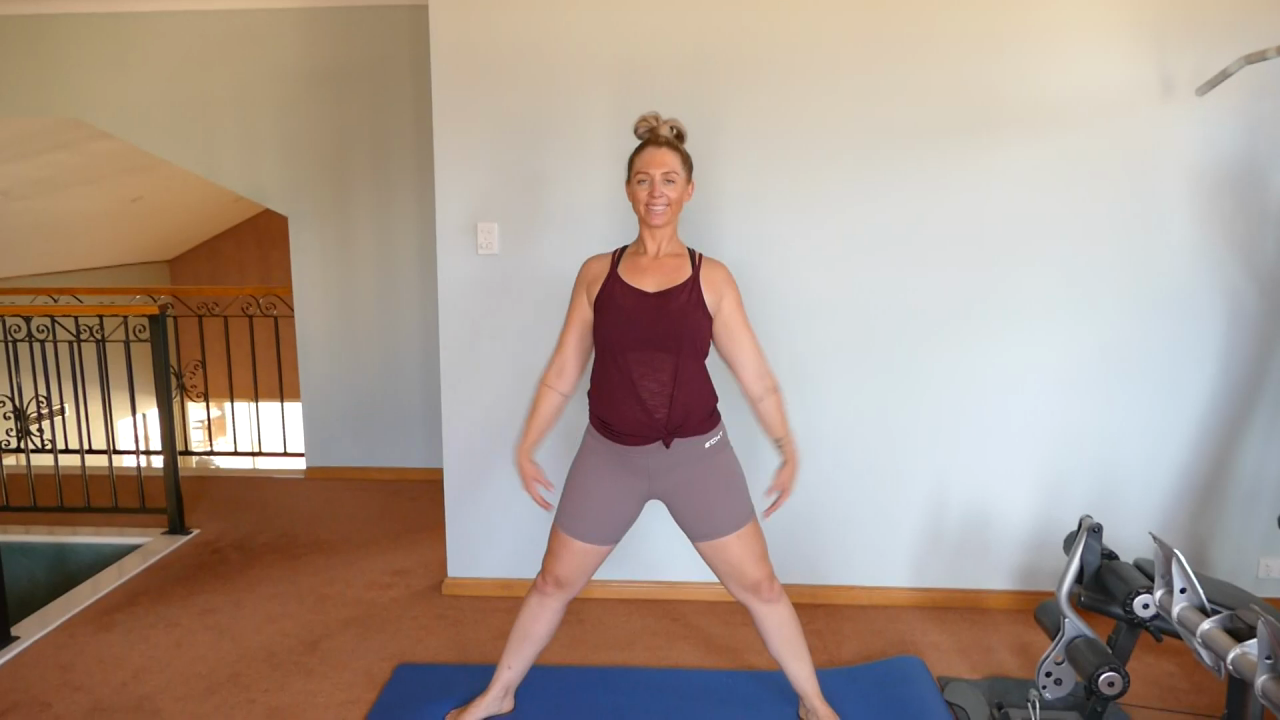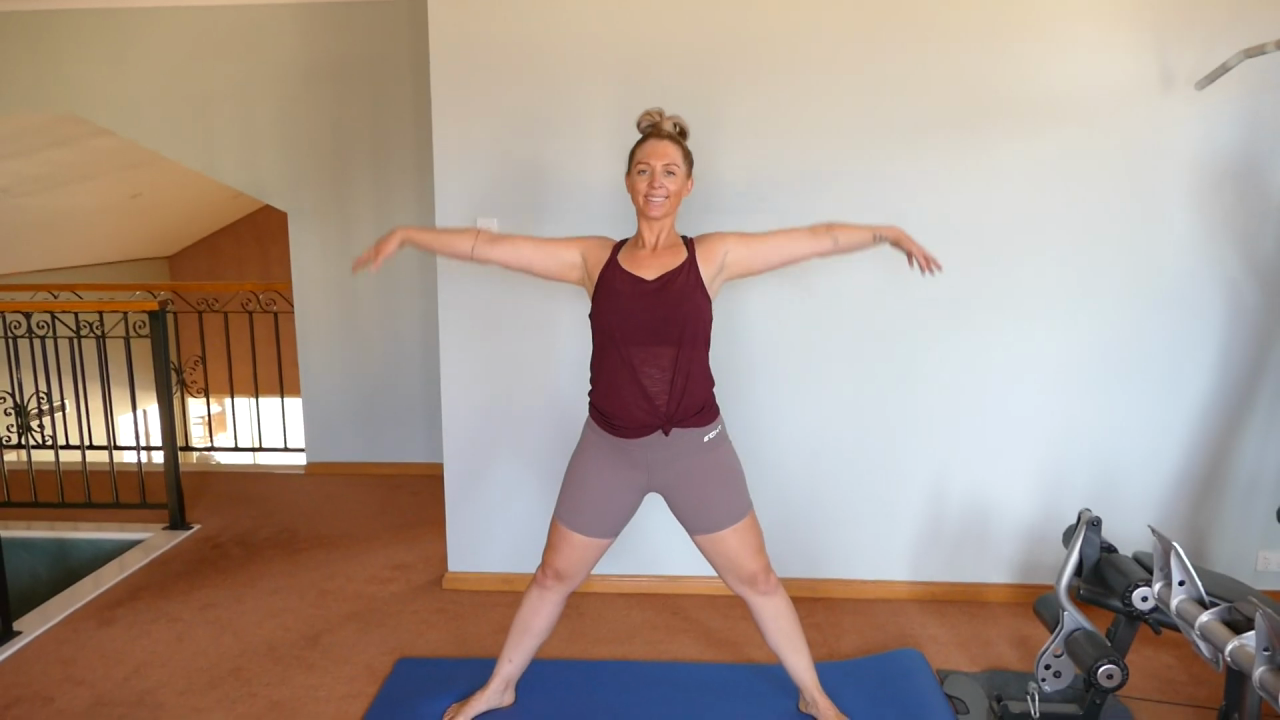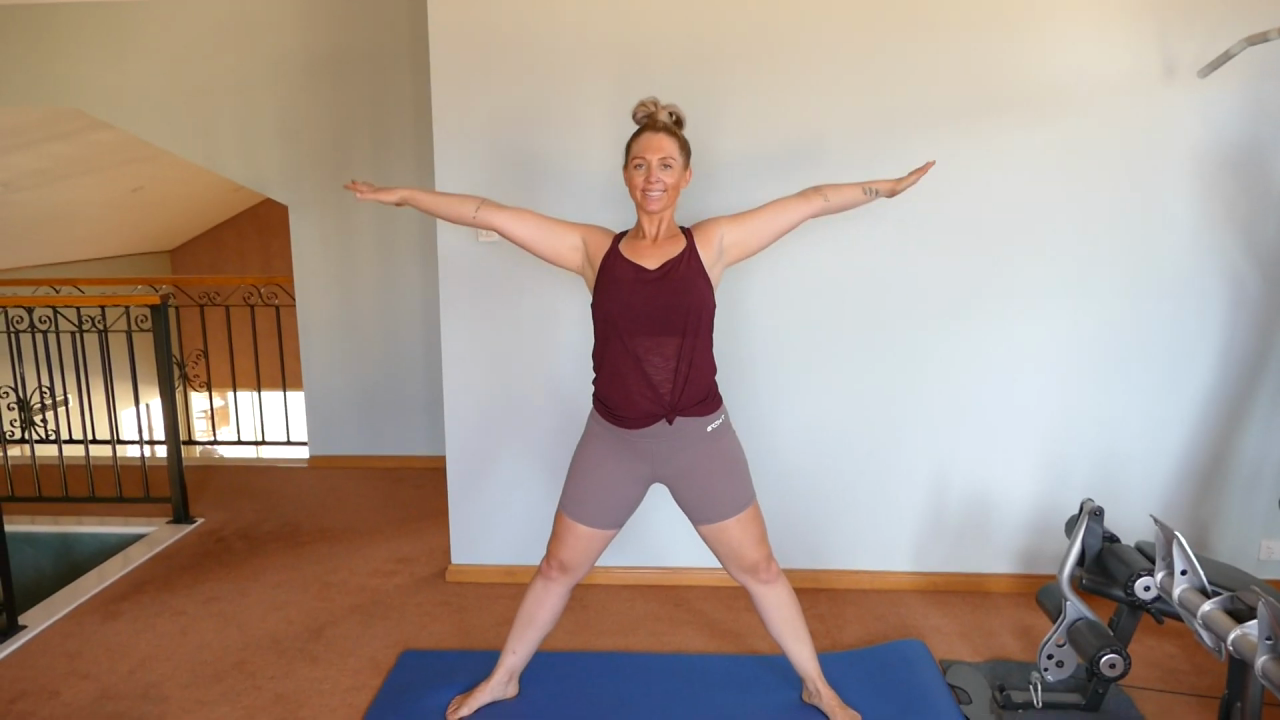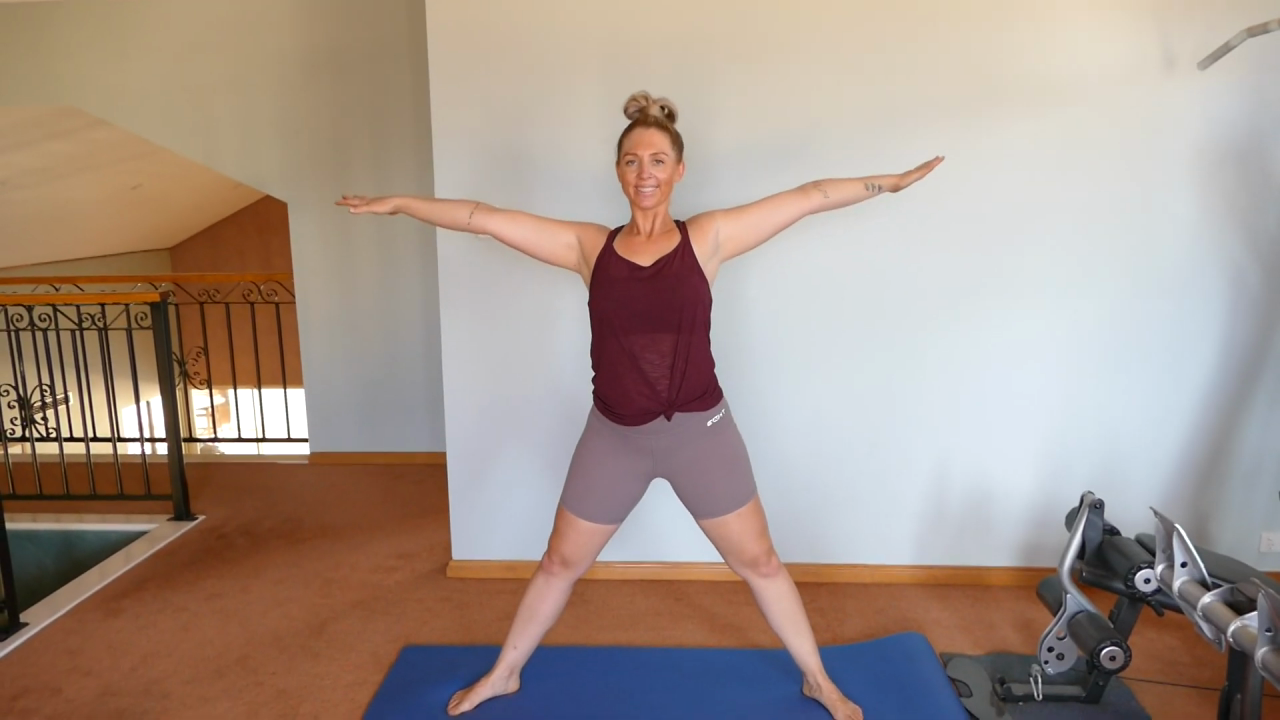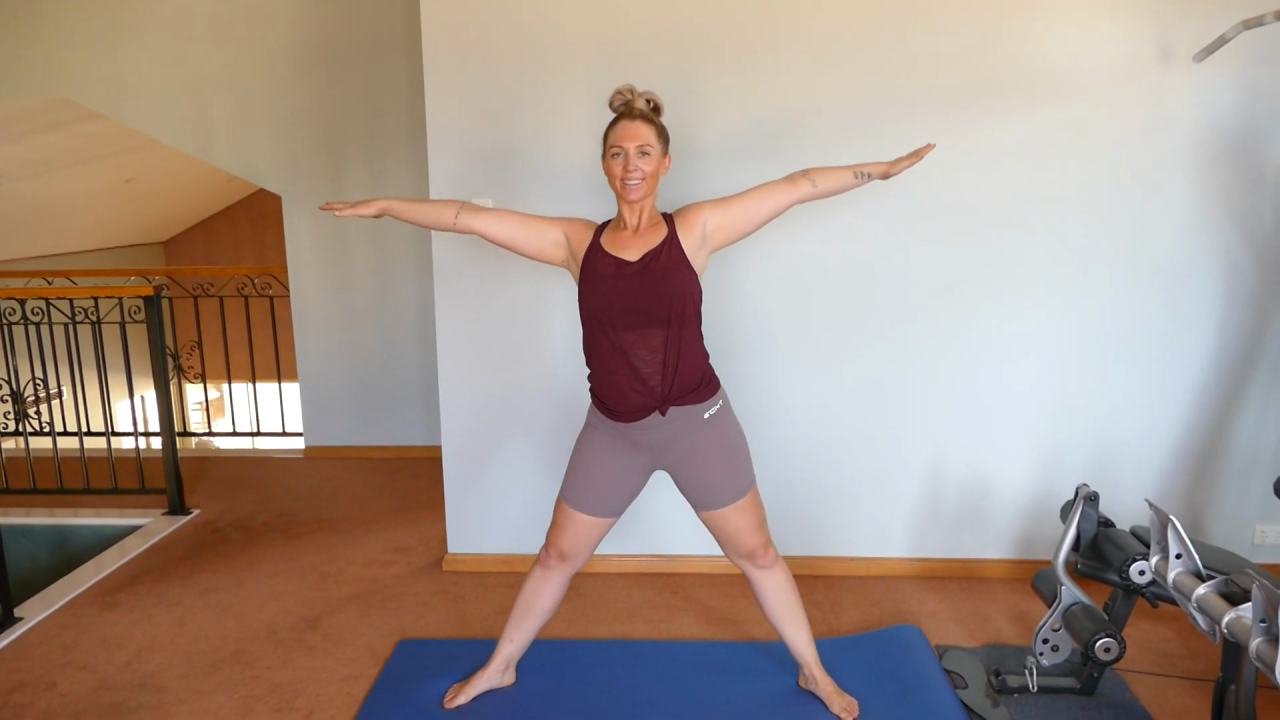
dt=0.4s
person 1, frame 1
left shoulder: (713, 277)
right shoulder: (596, 274)
left elbow: (753, 372)
right elbow: (563, 371)
left wrist: (787, 450)
right wrist: (526, 447)
left hip: (697, 455)
right hip: (609, 456)
left knee: (760, 586)
right knee: (554, 582)
person 1, frame 2
left shoulder: (712, 257)
right shoulder: (594, 258)
left elbow: (815, 240)
right elbow: (491, 246)
left wrist: (887, 233)
right wrist: (406, 235)
left hip: (696, 446)
right hip: (609, 448)
left knee: (756, 579)
right knee: (554, 577)
person 1, frame 3
left shoulder: (712, 243)
right shoulder: (593, 249)
left elbow: (811, 201)
right elbow: (489, 214)
left wrist: (885, 187)
right wrist: (403, 195)
left hip: (699, 438)
right hip: (613, 439)
left knee: (759, 569)
right knee: (560, 567)
person 1, frame 4
left shoulder: (707, 238)
right shoulder: (589, 245)
left elbow: (808, 198)
right elbow: (485, 218)
left wrist: (888, 181)
right wrist: (396, 203)
left hip: (699, 432)
right hip: (614, 436)
left knee: (758, 561)
right knee: (560, 562)
person 1, frame 5
left shoulder: (694, 229)
right shoulder: (577, 241)
left elbow: (795, 187)
right elbow: (470, 217)
left wrist: (878, 168)
right wrist: (382, 206)
left hip: (697, 423)
right hip: (612, 432)
left knee: (756, 553)
right knee: (558, 555)
right ankle: (500, 666)
